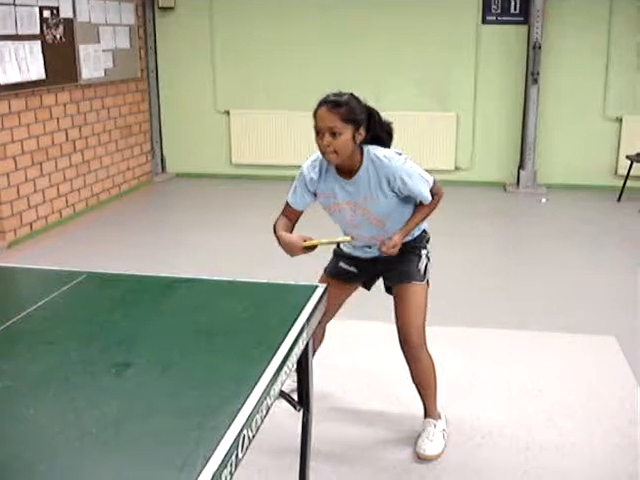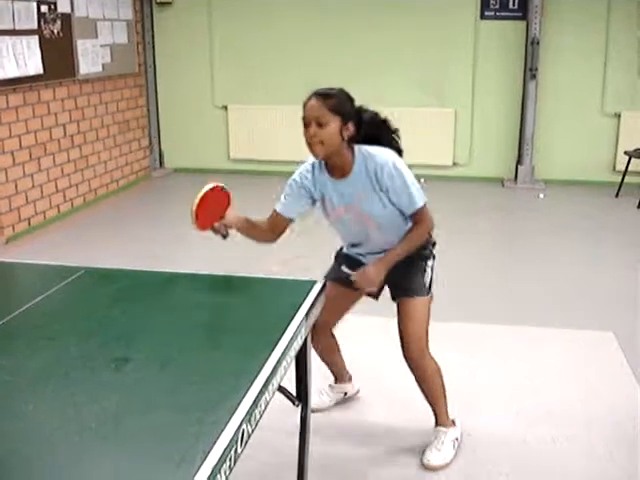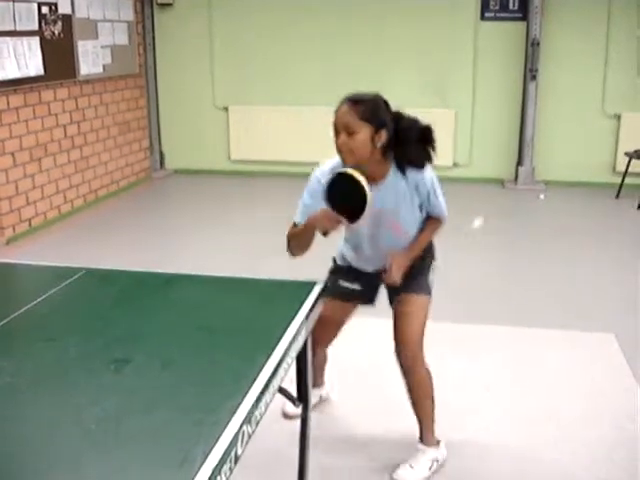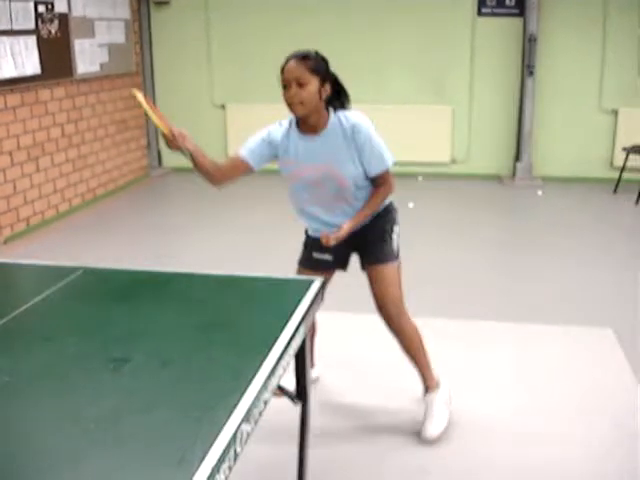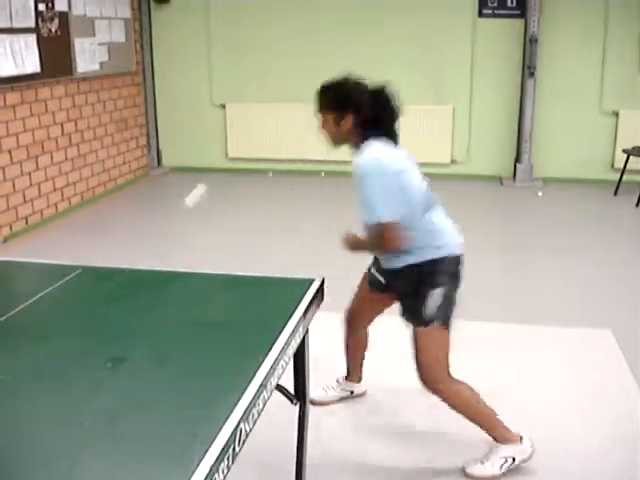
dt=1s
person 1, frame 1
left shoulder: (390, 166)
right shoulder: (313, 171)
left elbow: (435, 194)
right elbow: (285, 216)
left wrist: (402, 234)
right wrist: (285, 237)
left hip: (405, 247)
right hip: (354, 250)
left knee: (411, 338)
left ankle: (433, 418)
person 1, frame 2
left shoulder: (381, 164)
right shoulder: (308, 179)
left elbow: (422, 224)
right elbow: (268, 231)
left wrist: (380, 265)
right wrist: (234, 220)
left hip: (410, 255)
right hip: (357, 255)
left knee: (415, 350)
right knee: (313, 325)
left ankle: (447, 426)
right ankle: (343, 384)
person 1, frame 3
left shoulder: (418, 175)
right shoulder: (326, 179)
left elbow: (437, 219)
right elbow: (294, 247)
left wrist: (404, 257)
right wrist: (315, 226)
left hip: (409, 263)
right hip: (354, 264)
left knee: (408, 351)
right knee: (315, 336)
left ankle: (431, 444)
right ankle: (316, 388)
person 1, frame 4
left shoulder: (354, 127)
right shoulder: (278, 137)
left elbow: (385, 184)
right elbow: (220, 174)
left wrist: (349, 225)
right wrist: (189, 148)
left hip: (373, 221)
right hip: (321, 230)
left knee: (392, 312)
left ankle: (434, 391)
right ankle: (305, 368)
person 1, frame 5
left shoulder: (370, 164)
right shoulder: (381, 150)
left elbow: (392, 241)
left wrist: (359, 244)
left hip: (429, 264)
right hip: (403, 262)
left knee: (434, 379)
right knee: (354, 318)
left ankle: (510, 442)
right ankle: (352, 382)
